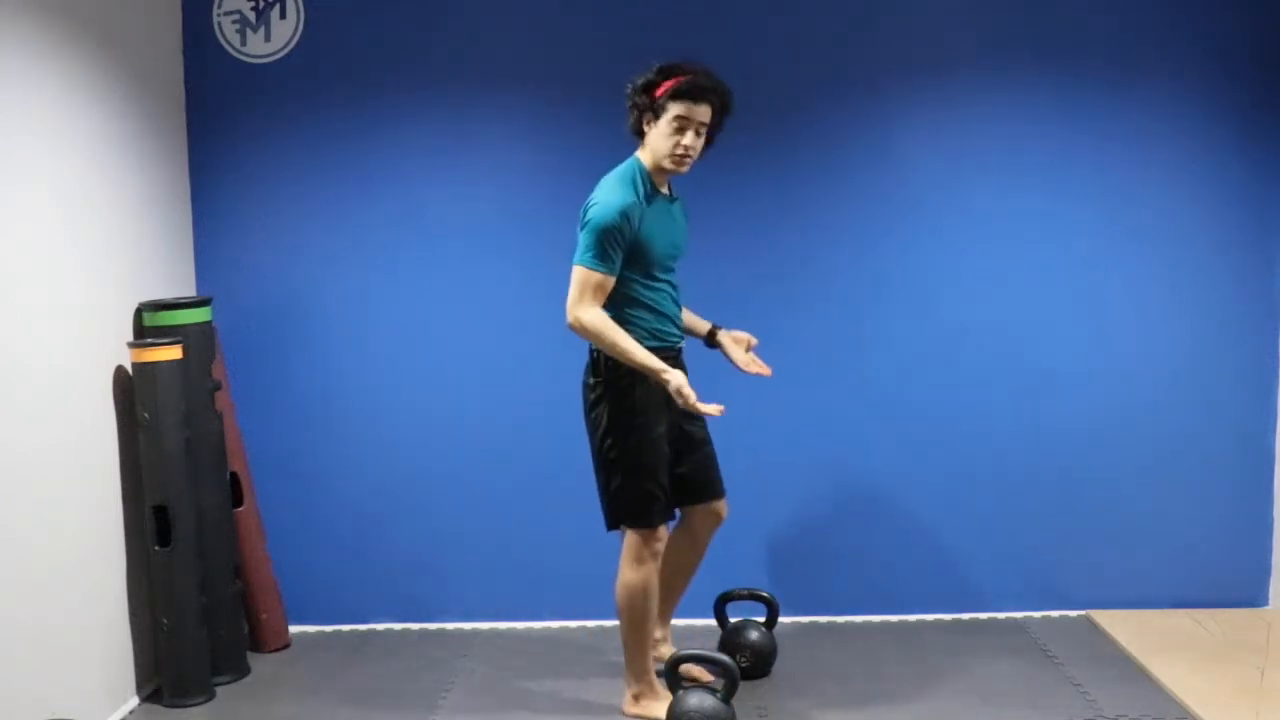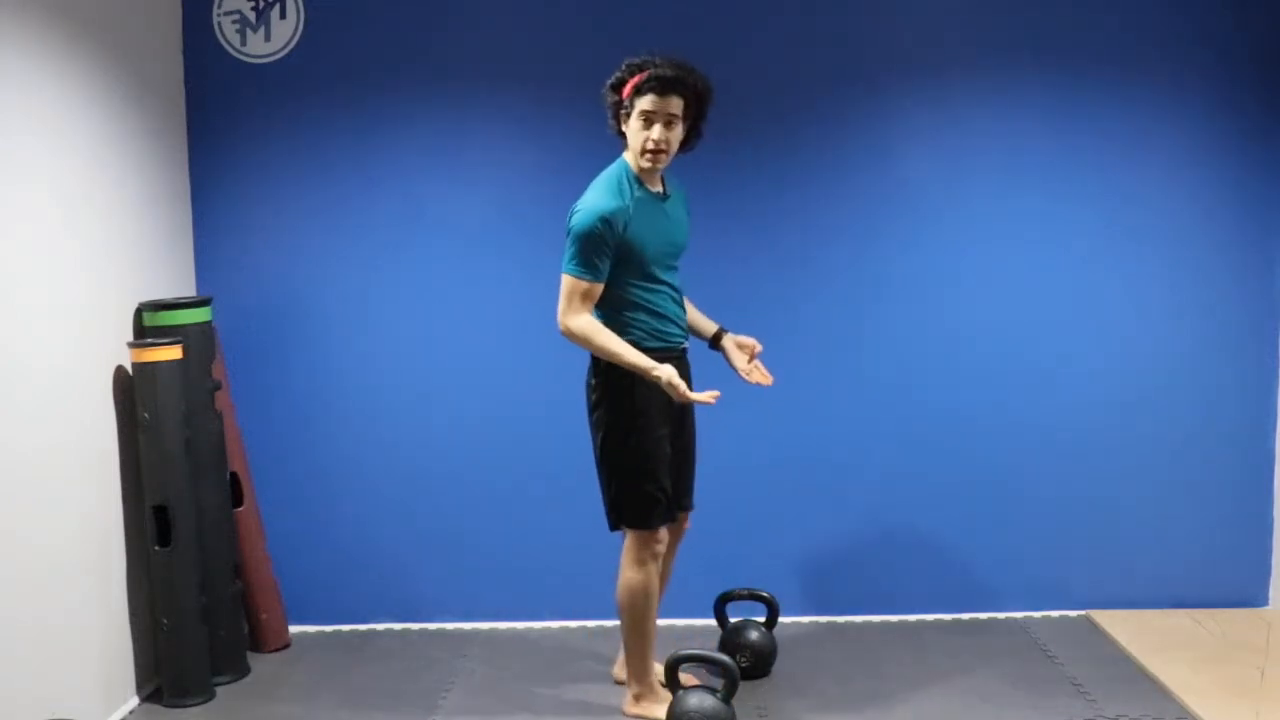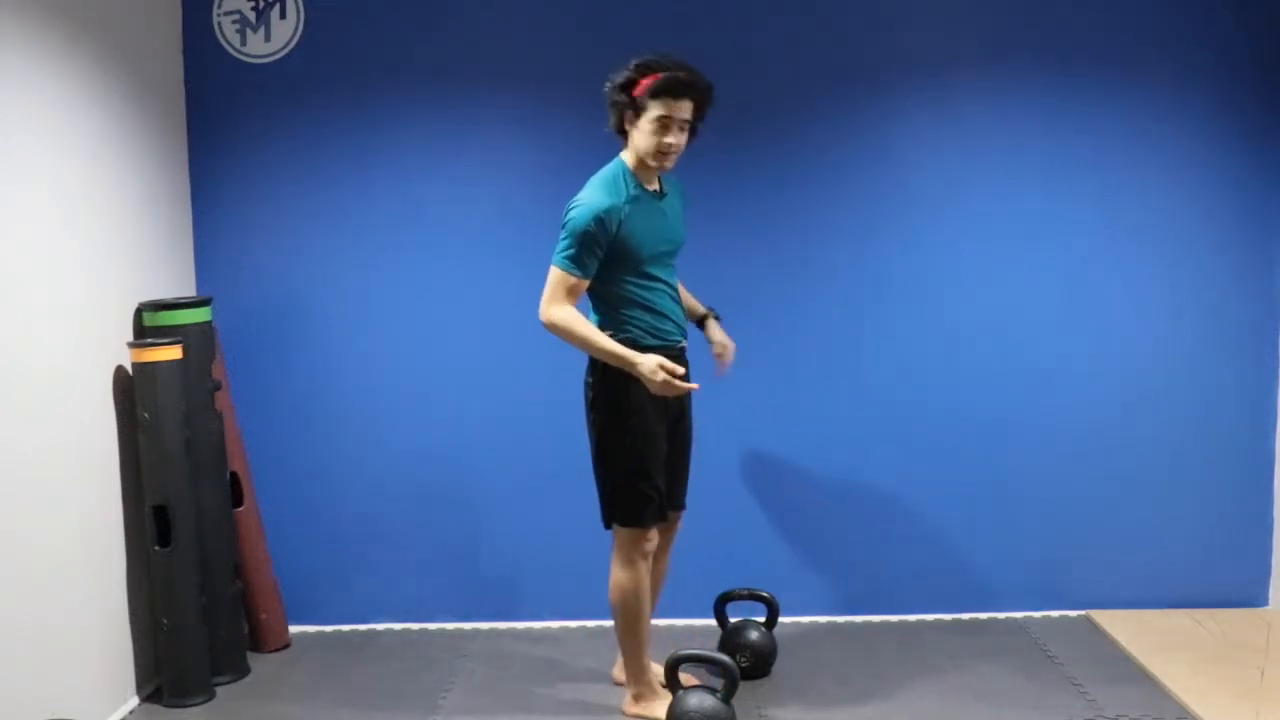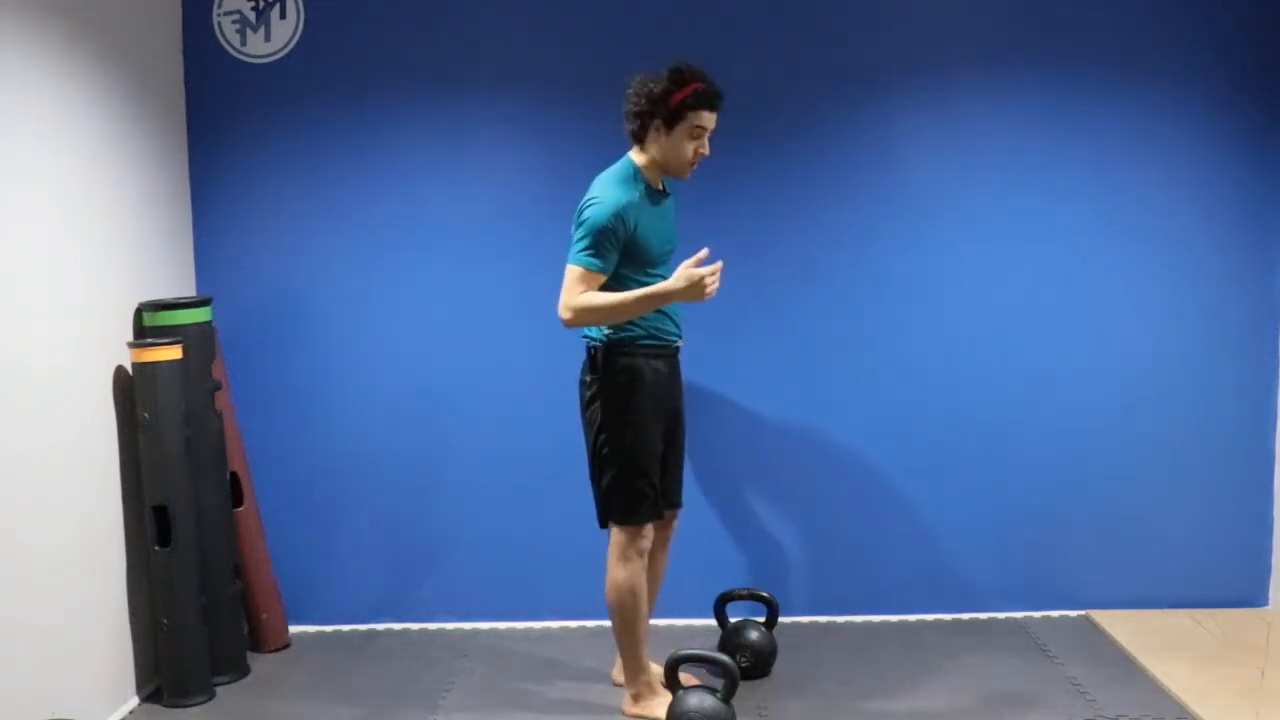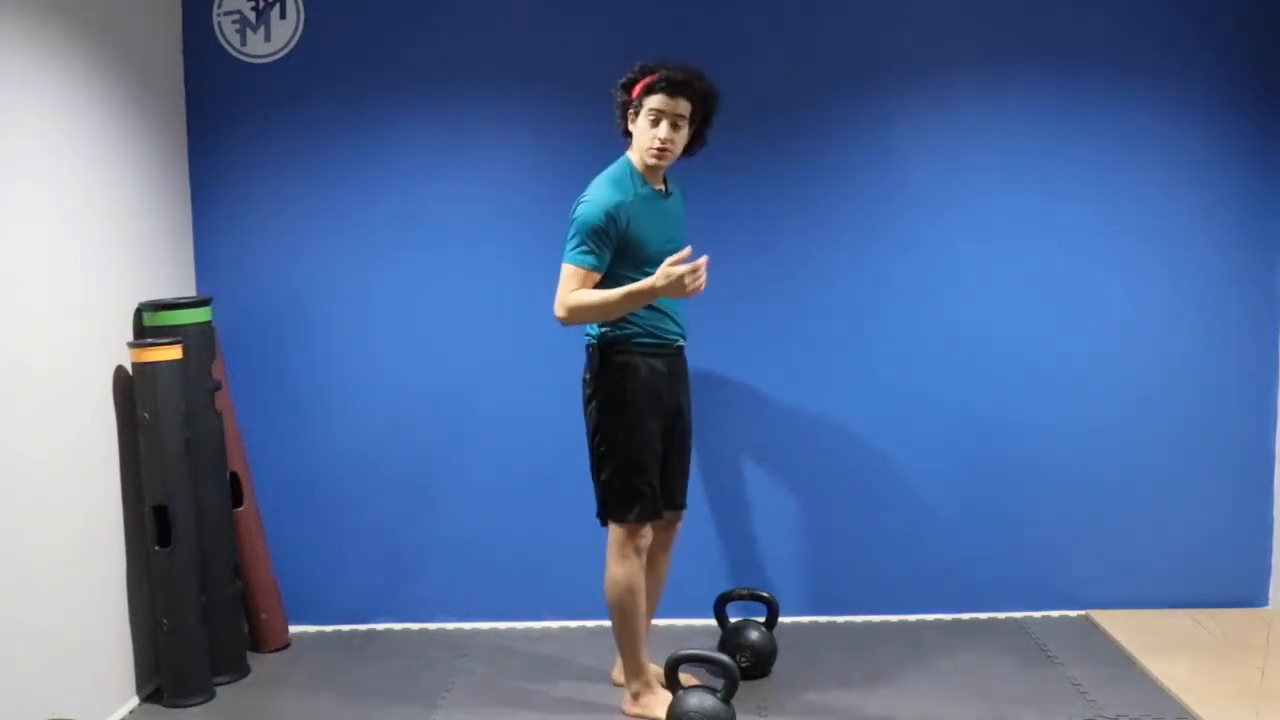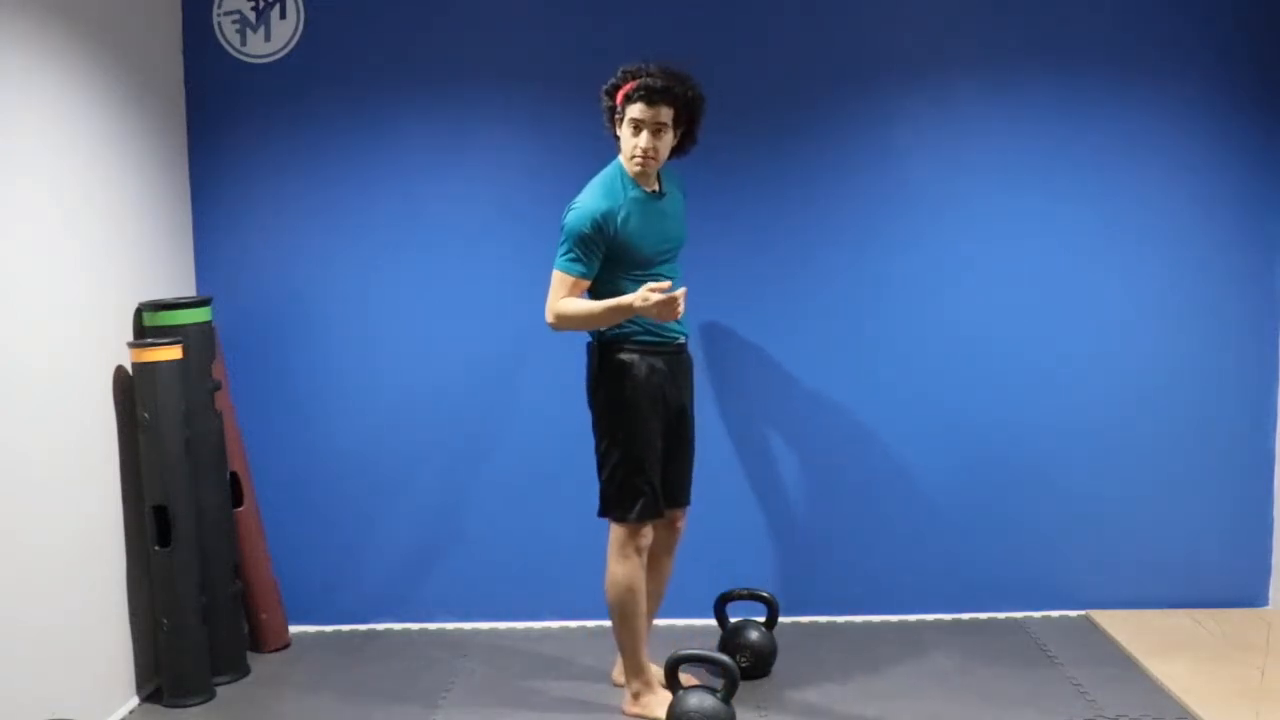
dt=0.4s
person 1, frame 1
left shoulder: (669, 197)
right shoulder: (615, 203)
right elbow: (581, 312)
left wrist: (713, 335)
right wrist: (663, 374)
left hip: (667, 375)
right hip: (626, 382)
left knee: (708, 508)
right knee: (646, 535)
left ankle: (656, 635)
person 1, frame 2
left shoulder: (674, 197)
right shoulder: (600, 208)
right elbow: (573, 317)
left wrist: (718, 337)
right wrist: (652, 370)
left hip: (671, 376)
right hip: (629, 383)
left knee: (673, 527)
right knee: (645, 538)
left ankle: (634, 659)
person 1, frame 3
left shoulder: (669, 191)
right shoulder: (599, 206)
right elbow: (553, 309)
left wrist: (703, 318)
right wrist: (633, 362)
left hip: (669, 375)
right hip: (626, 381)
left knee: (665, 526)
right knee: (636, 536)
left ankle: (635, 660)
person 1, frame 4
left shoulder: (659, 191)
right shoulder: (611, 201)
right elbow: (572, 307)
right wrist: (669, 292)
left hip: (660, 368)
right hip: (623, 374)
left knee: (661, 523)
right knee: (631, 533)
left ankle: (633, 660)
person 1, frame 5
left shoulder: (671, 193)
right shoulder: (604, 201)
right elbow: (567, 304)
right wrist: (653, 288)
left hip: (670, 366)
right hip: (624, 371)
left knee: (666, 523)
right knee: (631, 531)
left ankle: (634, 660)
person 1, frame 6
left shoulder: (671, 191)
right shoulder: (595, 208)
right elbow: (558, 310)
right wrist: (633, 306)
left hip: (674, 364)
right hip: (626, 371)
left knee: (670, 523)
right knee: (632, 530)
left ankle: (634, 659)
